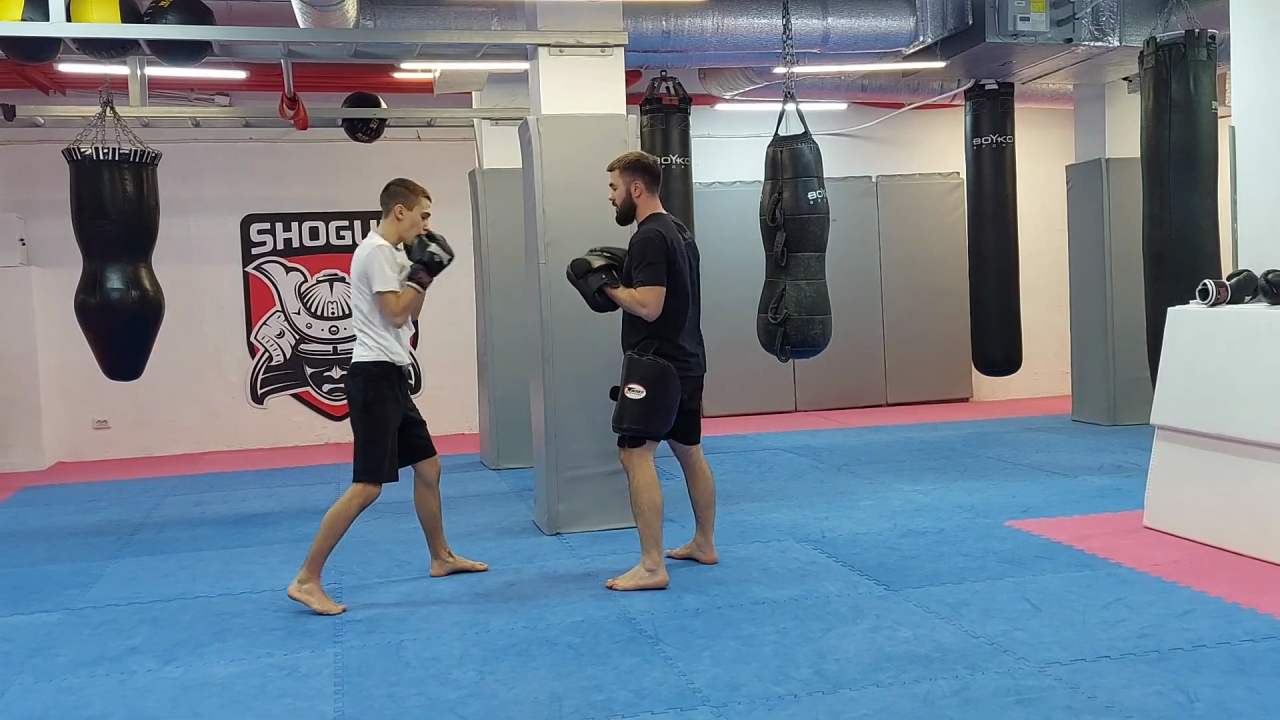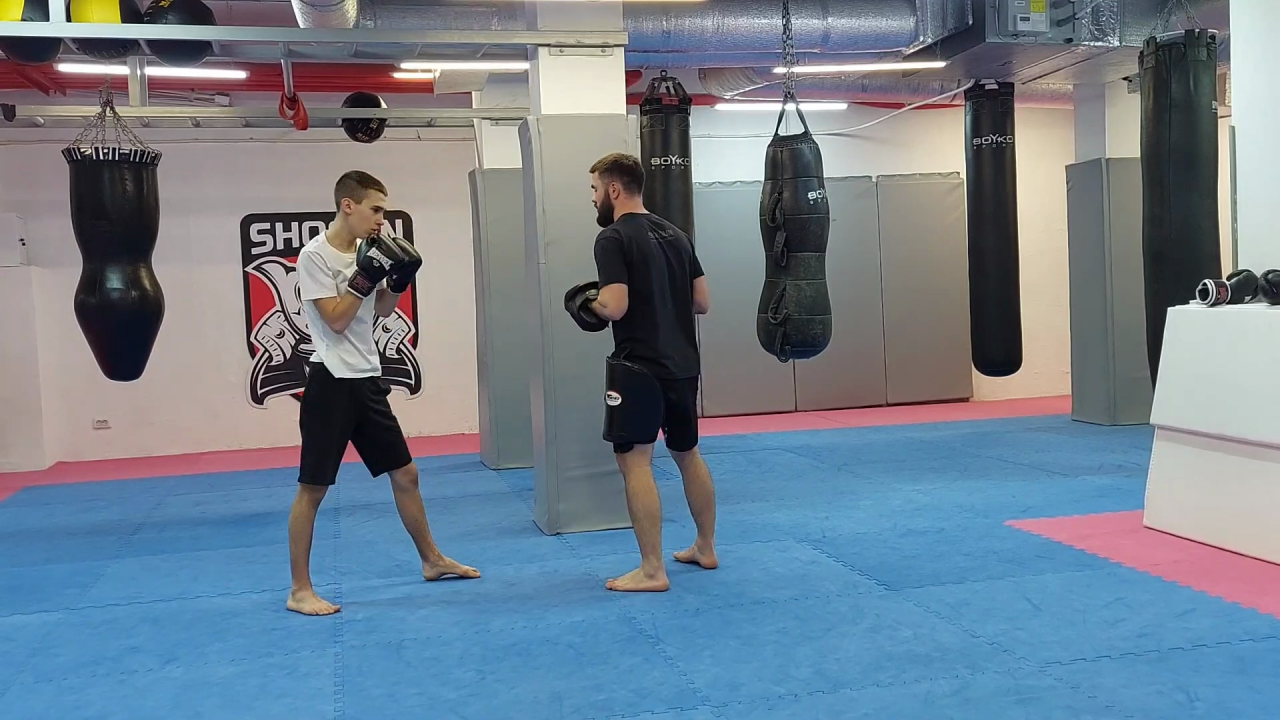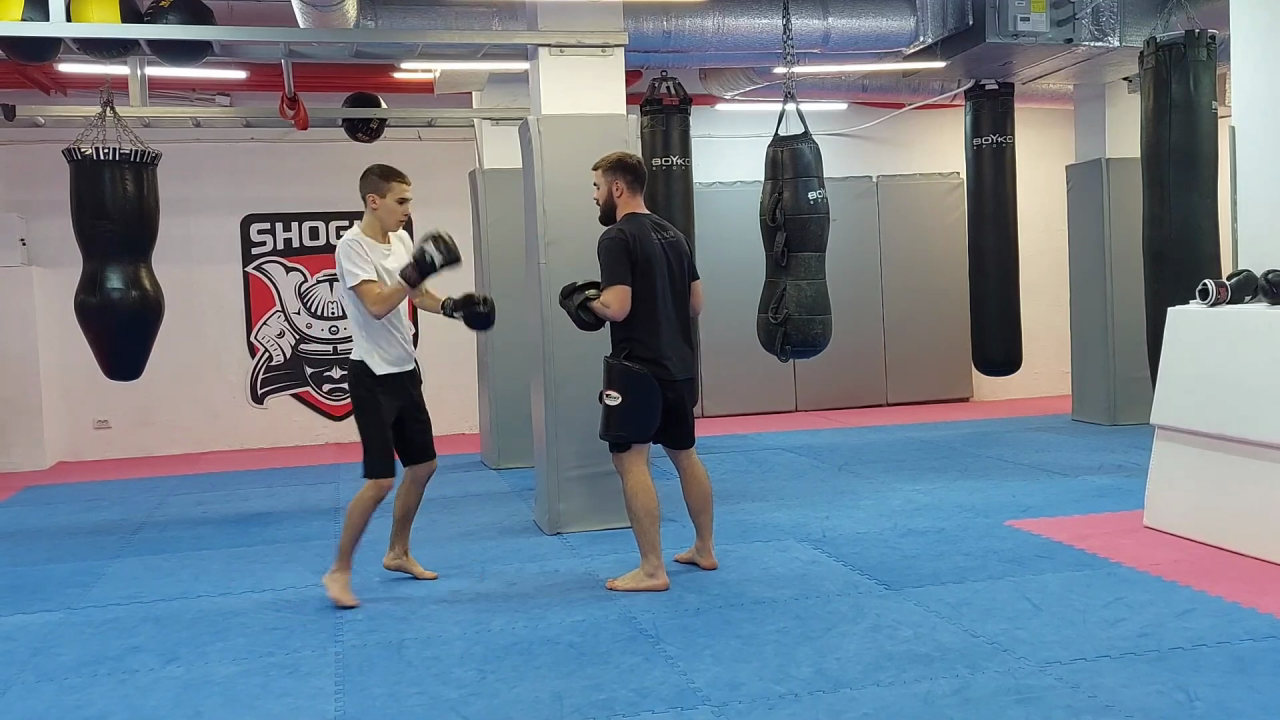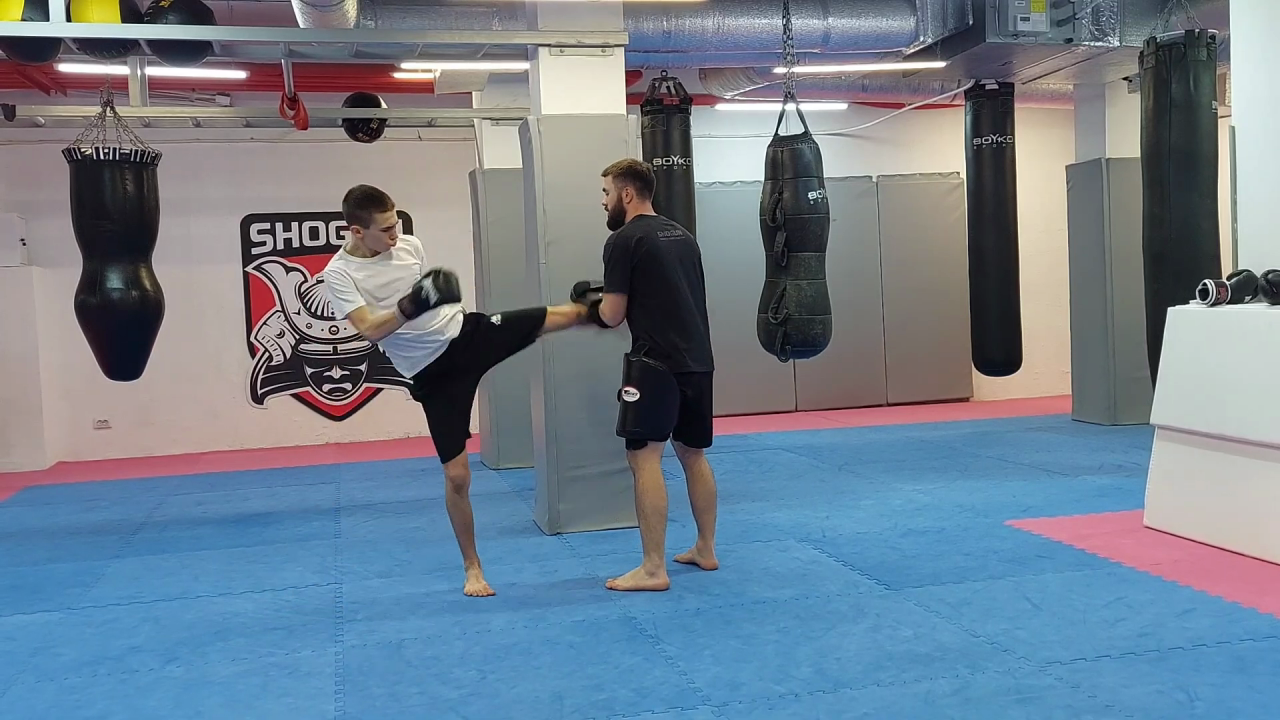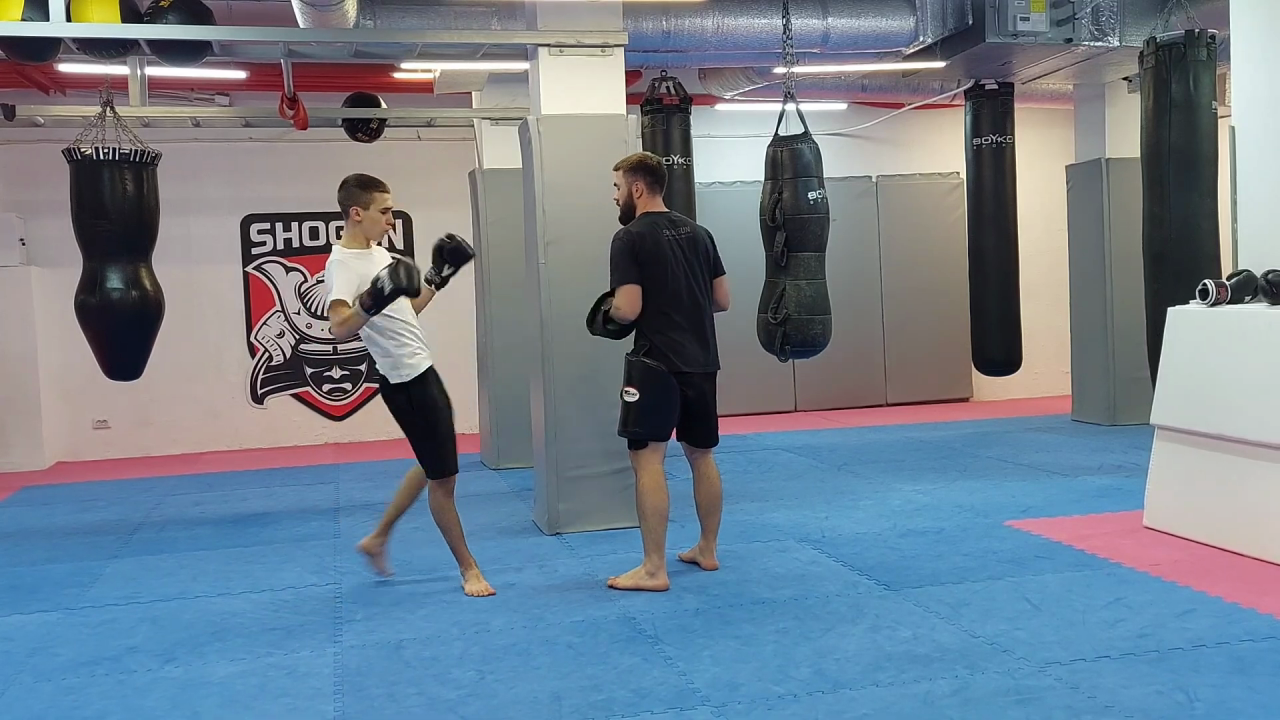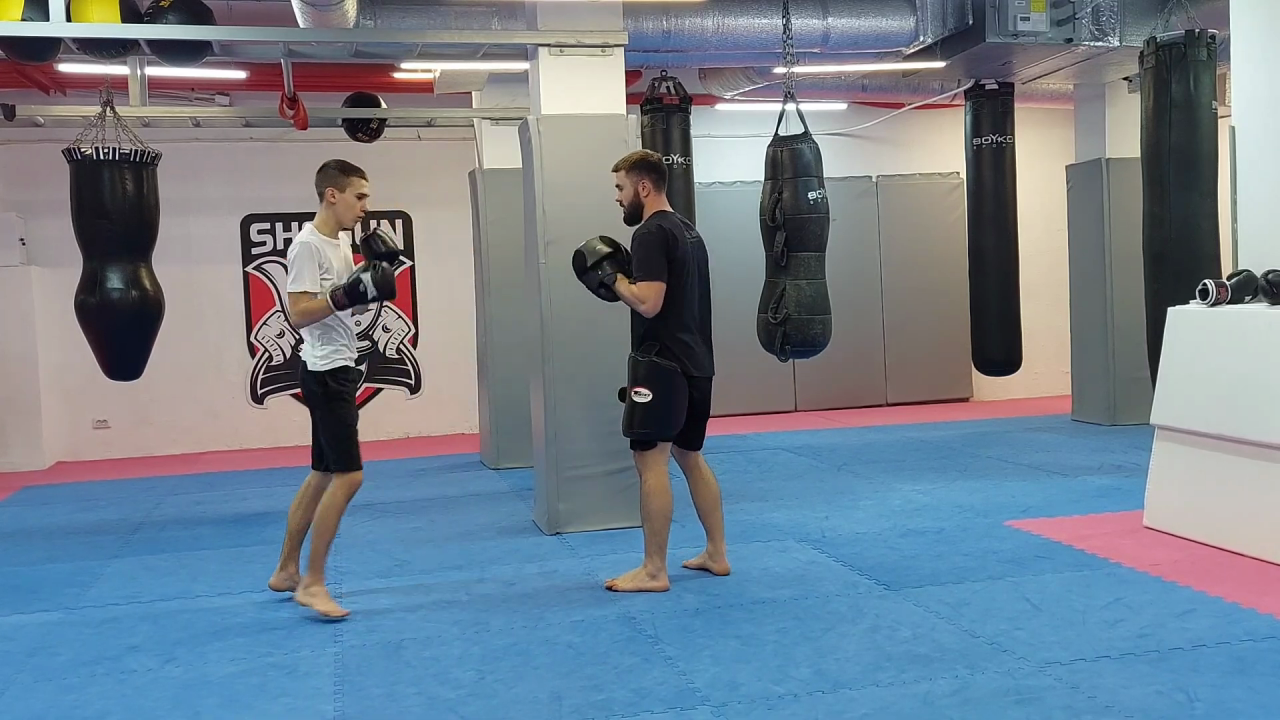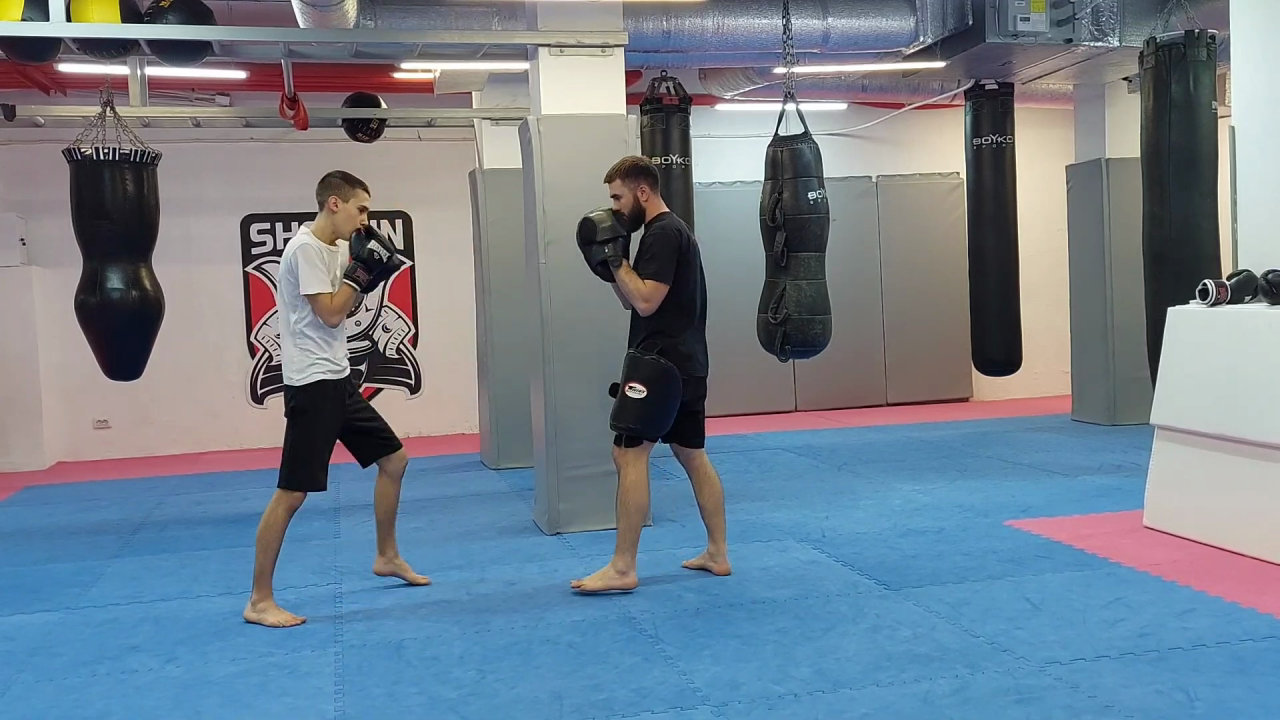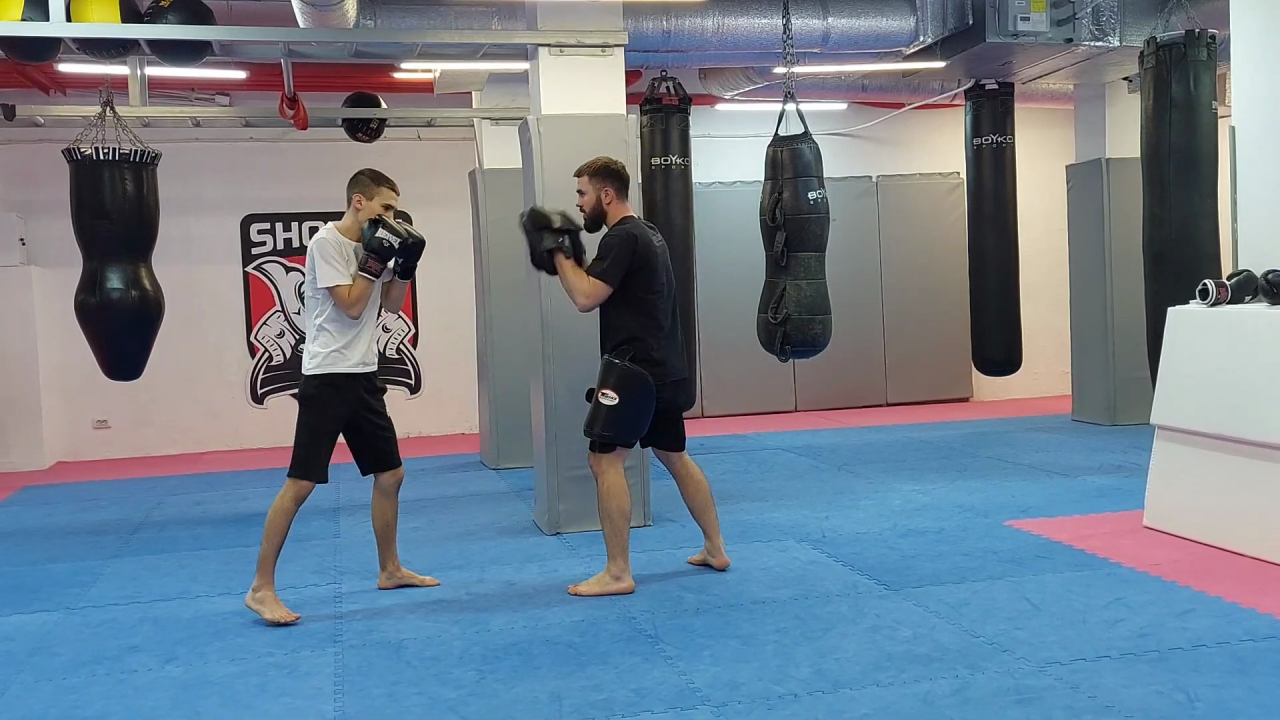
dt=0.4s
person 1, frame 1
left shoulder: (395, 250)
right shoulder: (378, 252)
left elbow: (408, 313)
right elbow: (398, 315)
left wrist: (423, 273)
right wrist: (422, 269)
left hip: (390, 376)
right hip: (376, 375)
left knee: (429, 467)
right knee: (366, 487)
left ankle: (442, 556)
right ankle: (307, 580)
person 1, frame 2
left shoulder: (365, 249)
right shoulder: (315, 255)
right elbow: (336, 320)
left wrist: (397, 281)
right wrist: (366, 276)
left hip: (368, 381)
right hip: (331, 383)
left knee: (405, 474)
right knee: (313, 489)
left ankle: (432, 559)
right ankle: (300, 590)
person 1, frame 3
left shoulder: (401, 240)
right shoulder: (352, 245)
right elbow: (377, 304)
left wrist: (452, 305)
right wrist: (416, 268)
left hip: (405, 371)
right hip: (374, 374)
left knee: (420, 469)
right knee: (379, 480)
left ankle: (396, 552)
right ankle: (339, 570)
person 1, frame 4
left shoulder: (403, 245)
right shoulder: (338, 275)
right elbow: (372, 328)
right wrist: (414, 303)
left hip: (464, 335)
right hip: (431, 370)
left knee: (560, 319)
right knee: (456, 473)
right ankle: (471, 566)
person 1, frame 5
left shoulder: (377, 254)
right shoulder: (343, 264)
right elbow: (342, 326)
left wrist: (440, 274)
right wrist: (376, 296)
left hip: (422, 374)
right hip: (408, 383)
left knee: (433, 470)
right knee: (444, 479)
left ankle: (378, 538)
right ankle: (469, 569)
person 1, frame 6
left shoulder: (341, 242)
right shoulder: (307, 245)
right elbow: (299, 313)
left wrist: (369, 282)
right wrist: (343, 294)
left hip: (340, 371)
right hip: (328, 373)
left knee: (326, 475)
right knee: (346, 478)
left ankle: (288, 570)
right ankle: (312, 583)
person 1, frame 7
left shoulder: (337, 248)
right shoulder: (305, 248)
right elbow: (329, 314)
left wrist: (368, 276)
right wrist: (359, 269)
left hip: (339, 380)
right hip: (311, 385)
left knee: (393, 461)
right knee: (291, 494)
left ankle: (387, 557)
right ankle: (259, 599)
person 1, frame 8
left shoulder: (372, 245)
right shoulder: (326, 243)
left elbow: (390, 307)
right elbow: (352, 306)
left wrist: (404, 264)
right wrist: (375, 259)
left hip: (364, 378)
right hip: (327, 380)
left knee: (390, 477)
right knee: (300, 484)
left ankle: (391, 570)
right ankle: (262, 588)
person 2, frame 1
left shoulder: (647, 237)
right shoulder: (679, 232)
left elbow: (648, 306)
left wrist: (607, 287)
right wrist: (624, 281)
left hip: (657, 365)
right hip: (685, 362)
left knee: (636, 456)
right knee: (689, 451)
left ankle: (652, 566)
right ankle: (703, 543)
person 2, frame 2
left shoulder: (613, 238)
right shoulder: (675, 234)
left elbow: (615, 307)
right elbow: (702, 302)
left wrist: (588, 302)
left hip: (641, 368)
right hip: (682, 366)
left knee: (634, 463)
right knee: (688, 455)
left ankle: (652, 571)
right ankle: (705, 548)
person 2, frame 3
left shoulder: (616, 238)
right shoulder: (673, 235)
left elbow: (617, 307)
right elbow: (695, 304)
left wrist: (587, 301)
left hip: (639, 368)
right hip: (680, 365)
left knee: (630, 461)
right knee: (685, 455)
left ankle: (652, 570)
right ankle: (705, 548)
person 2, frame 4
left shoulder: (623, 241)
right shoulder: (682, 236)
left elbow: (613, 317)
left wrist: (602, 301)
left hip: (659, 364)
right hip: (698, 361)
left knee: (645, 458)
right knee: (693, 454)
left ankle: (653, 569)
right ankle: (705, 549)
person 2, frame 5
left shoulder: (629, 238)
right shoulder: (698, 232)
left elbow: (629, 308)
right elbow: (723, 299)
left wrist: (611, 308)
left hip: (659, 364)
right hip: (702, 362)
left knee: (646, 458)
right knee: (701, 455)
left ankle: (653, 569)
right ankle: (706, 550)
person 2, frame 6
left shoulder: (652, 233)
right shoulder: (687, 231)
left elbow: (649, 303)
left wrist: (614, 279)
right wrist: (623, 279)
left hip: (664, 364)
right hip: (693, 363)
left knee: (650, 460)
right knee: (690, 456)
left ankle: (653, 571)
right ankle: (716, 554)
person 2, frame 7
left shoulder: (662, 233)
right shoulder: (674, 230)
left elbow: (646, 301)
right elbow: (643, 297)
left wrist: (614, 262)
right wrist: (615, 265)
left hip: (662, 363)
right hip: (684, 363)
left knee: (629, 455)
right knee: (692, 455)
left ankle: (622, 567)
right ankle: (718, 553)
person 2, frame 8
left shoulder: (623, 238)
right shoulder: (644, 234)
left elbow: (586, 298)
right elbow: (601, 287)
left wrist: (558, 254)
right wrist: (569, 258)
left hip: (638, 370)
right hip: (663, 368)
left knee: (605, 460)
right knee: (676, 457)
left ankle: (617, 573)
right ankle: (715, 548)
